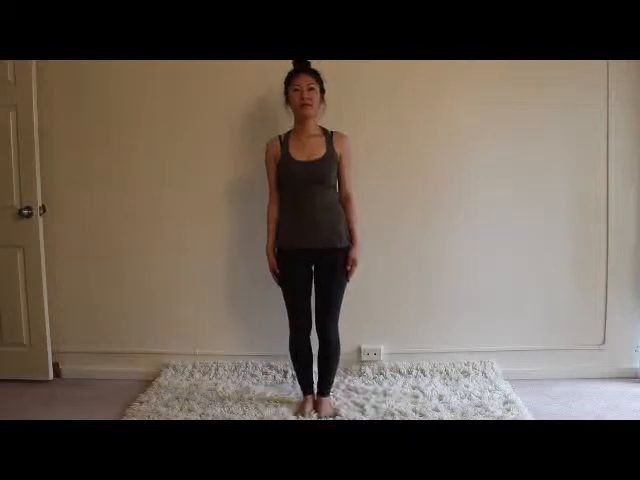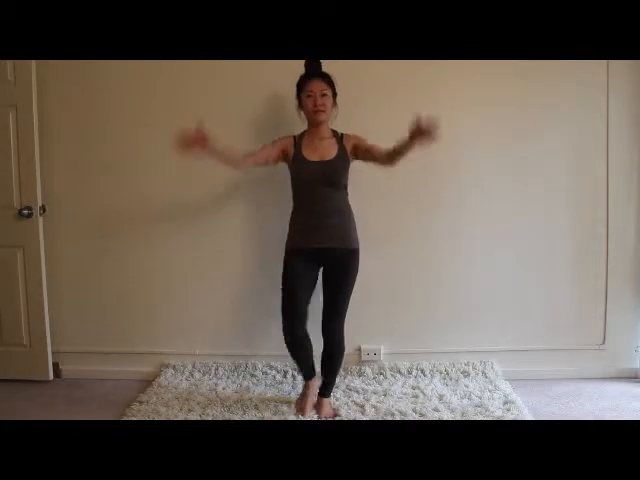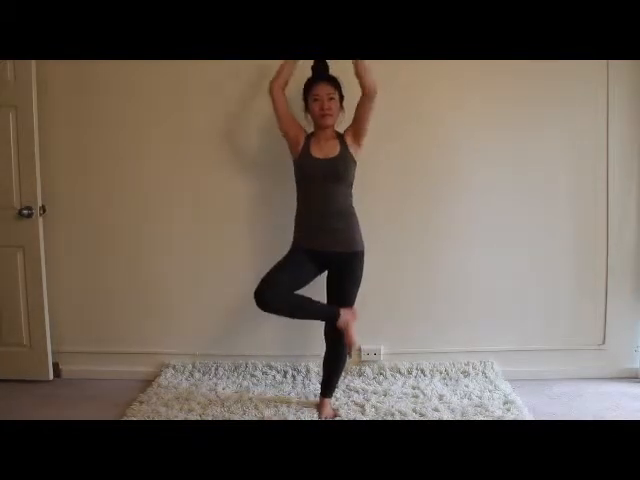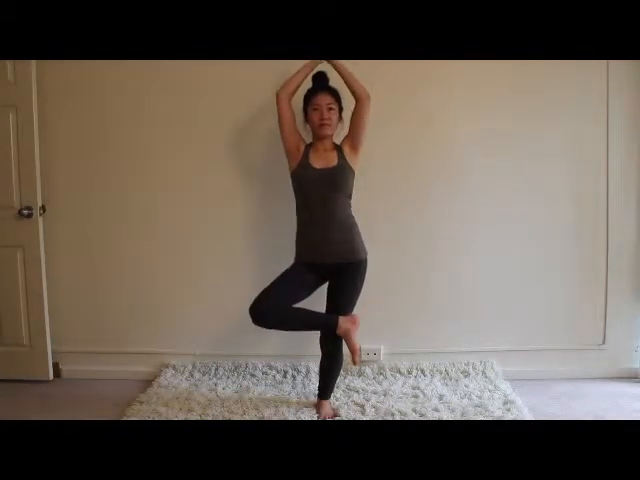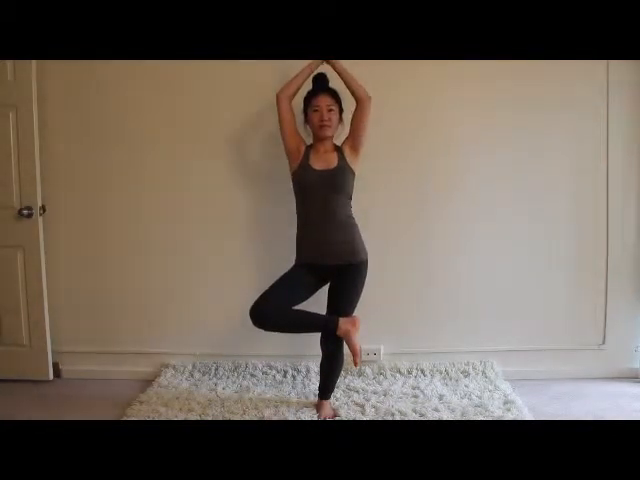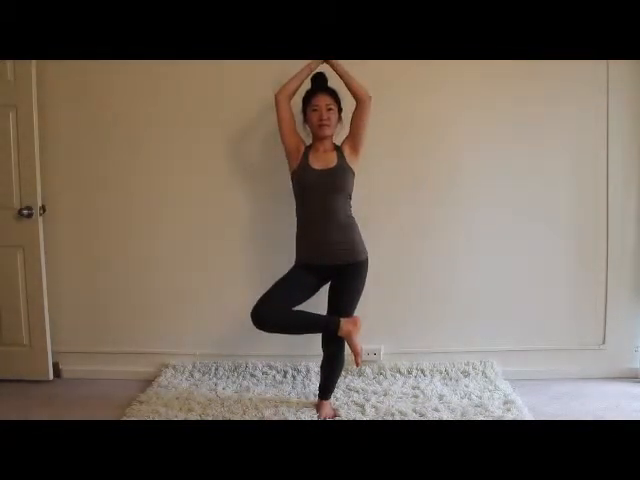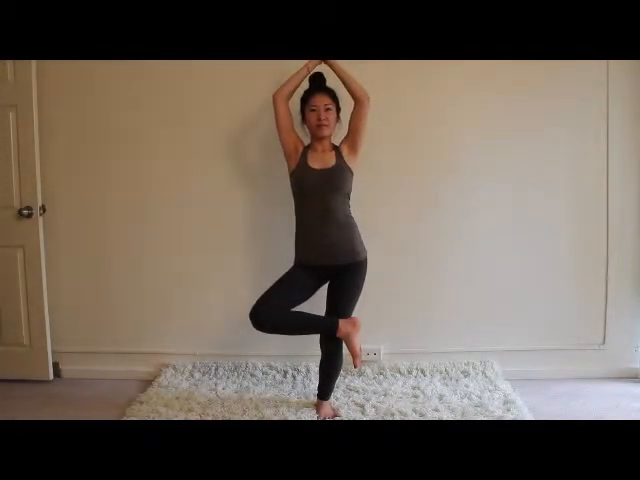
dt=0.5s
person 1, frame 1
left shoulder: (339, 142)
right shoulder: (276, 147)
left elbow: (346, 195)
right elbow: (275, 200)
left wrist: (355, 243)
right wrist: (270, 247)
left hip: (333, 245)
right hip: (292, 248)
left knee: (328, 326)
right knee: (299, 327)
left ankle: (324, 394)
right ankle: (306, 394)
person 1, frame 2
left shoulder: (350, 143)
right shoulder: (288, 146)
left elbow: (386, 158)
right elbow: (244, 161)
left wrist: (410, 143)
right wrist: (212, 148)
left hip: (343, 244)
right hip: (301, 244)
left knee: (334, 325)
right knee: (292, 322)
left ankle: (325, 396)
right ankle: (310, 381)
person 1, frame 3
left shoulder: (351, 141)
right shoulder: (298, 141)
left elbow: (370, 92)
right elbow: (275, 89)
left wrist: (355, 61)
right wrist: (298, 59)
left hip: (347, 246)
right hip: (307, 246)
left knee: (334, 333)
right knee: (266, 295)
left ankle: (326, 398)
right ankle: (340, 314)
person 1, frame 4
left shoulder: (349, 152)
right shoulder: (297, 152)
left elbow: (364, 98)
right elbow: (282, 97)
left wrist: (334, 62)
right wrist: (313, 62)
left hip: (349, 257)
right hip: (309, 259)
left knee: (331, 338)
right knee: (261, 311)
left ankle: (324, 399)
right ankle: (341, 323)
person 1, frame 5
left shoulder: (349, 153)
right shoulder: (298, 154)
left elbow: (365, 100)
right elbow: (282, 98)
left wrist: (334, 63)
right wrist: (314, 64)
left hip: (350, 258)
right hip: (309, 261)
left knee: (331, 339)
right knee: (262, 313)
left ankle: (324, 400)
right ankle: (341, 324)
person 1, frame 6
left shoulder: (348, 153)
right shoulder: (297, 154)
left elbow: (365, 100)
right elbow: (281, 99)
left wrist: (333, 63)
right wrist: (313, 64)
left hip: (350, 258)
right hip: (309, 261)
left knee: (332, 338)
right knee: (263, 315)
left ankle: (325, 399)
right ankle: (343, 325)
person 1, frame 7
left shoulder: (347, 152)
right shoulder: (296, 153)
left elbow: (364, 99)
right elbow: (279, 98)
left wrist: (332, 63)
right wrist: (311, 65)
left hip: (349, 258)
right hip: (309, 262)
left knee: (330, 338)
right knee: (262, 315)
left ankle: (324, 399)
right ankle: (342, 326)
